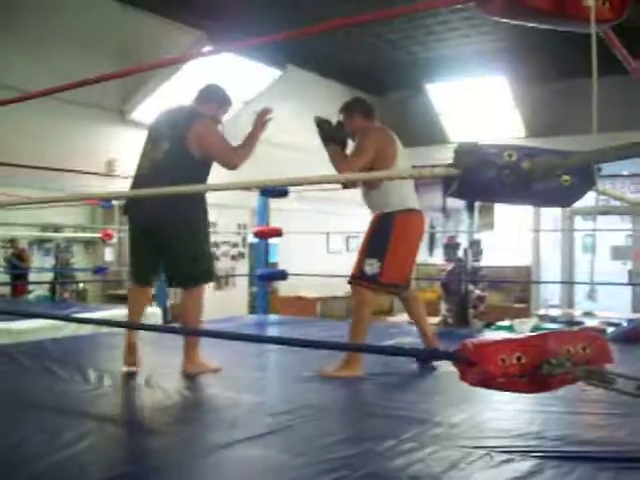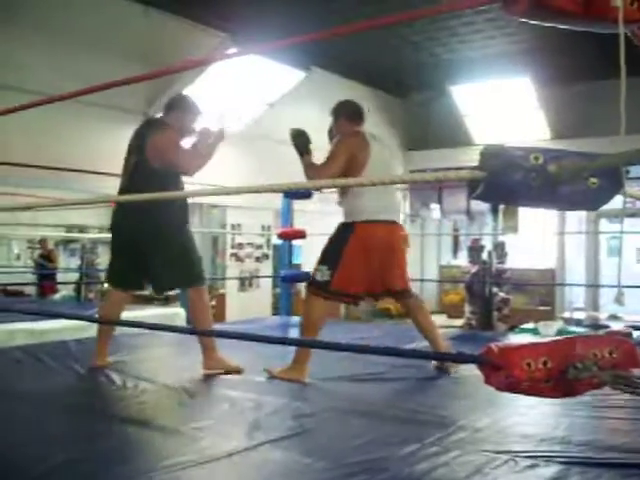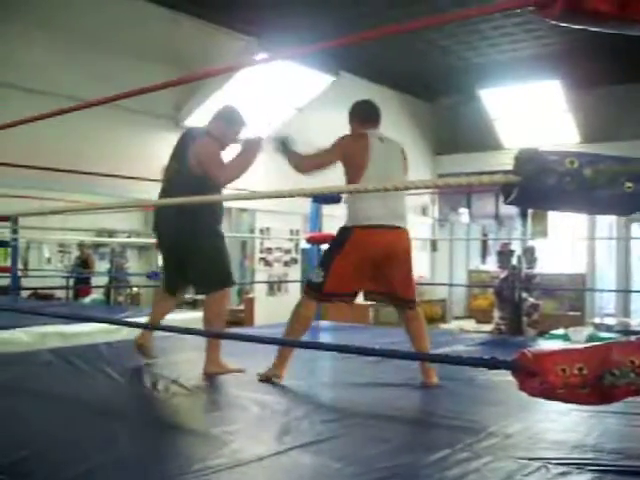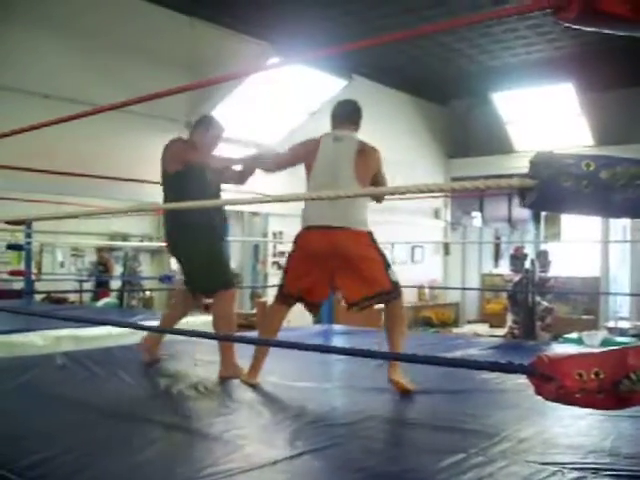
dt=0.5s
person 1, frame 1
left shoulder: (373, 134)
right shoulder: (381, 139)
left elbow: (346, 170)
left wrist: (330, 143)
right wrist: (338, 145)
left hip: (395, 218)
right hip: (407, 218)
left knee: (363, 285)
right knee: (402, 287)
left ankle: (352, 363)
right ankle: (431, 346)
person 1, frame 2
left shoulder: (347, 141)
right shoulder: (383, 147)
left elbow: (320, 178)
left wrist: (304, 153)
left hip: (361, 227)
right hip: (392, 228)
left knee: (319, 291)
right knee: (404, 295)
left ankle: (299, 366)
right ankle: (443, 354)
person 1, frame 3
left shoulder: (352, 143)
right shoulder: (399, 150)
left elbow: (305, 166)
left wrist: (286, 149)
left hip: (362, 232)
right hip: (398, 234)
left knee: (312, 294)
right knee: (407, 305)
left ankle: (279, 365)
right ankle: (429, 372)
person 1, frame 4
left shoulder: (312, 146)
right shoulder: (370, 153)
left elbow: (270, 164)
right elbow: (379, 196)
left hip: (313, 234)
right hip: (354, 236)
left knee: (283, 301)
right knee: (393, 298)
left ankle: (253, 370)
right ankle: (395, 368)
person 2, frame 1
left shoulder: (166, 118)
right shoulder: (203, 126)
right elbow: (232, 160)
left wrist: (213, 141)
right wrist: (257, 130)
left hip: (143, 208)
right hip: (179, 213)
left knee: (141, 279)
right knee: (193, 284)
left ankle: (131, 342)
right ankle: (191, 358)
person 2, frame 2
left shoulder: (147, 130)
right shoulder: (165, 135)
right elbow: (186, 167)
left wrist: (200, 143)
right wrist: (213, 143)
left hip: (129, 220)
right hip: (160, 223)
left knee: (120, 288)
right knee: (195, 285)
left ankle: (100, 354)
right ankle: (210, 356)
person 2, frame 3
left shoulder: (192, 138)
right shoulder: (206, 143)
left elbow: (213, 173)
right elbow: (222, 177)
left wrist: (244, 152)
right wrist: (250, 153)
left hip: (171, 224)
right hip: (195, 227)
left knee: (173, 286)
right knee: (219, 289)
left ankle: (146, 334)
right ankle: (213, 360)
person 2, frame 4
left shoulder: (210, 163)
right shoulder: (178, 147)
left elbow: (238, 178)
right elbow: (199, 160)
left wrist: (249, 165)
right wrist: (242, 159)
left hip: (206, 234)
right hip: (190, 234)
left knee: (194, 291)
right knee: (224, 291)
left ankle: (152, 341)
right ankle: (228, 364)
